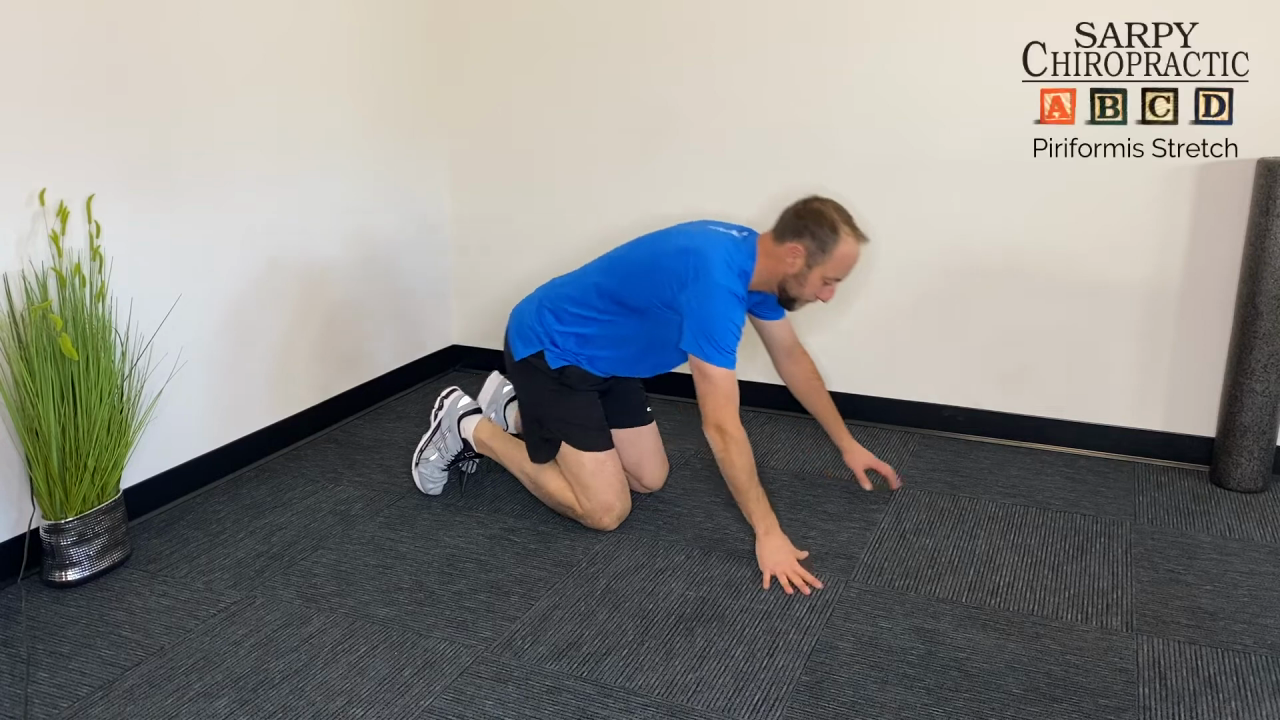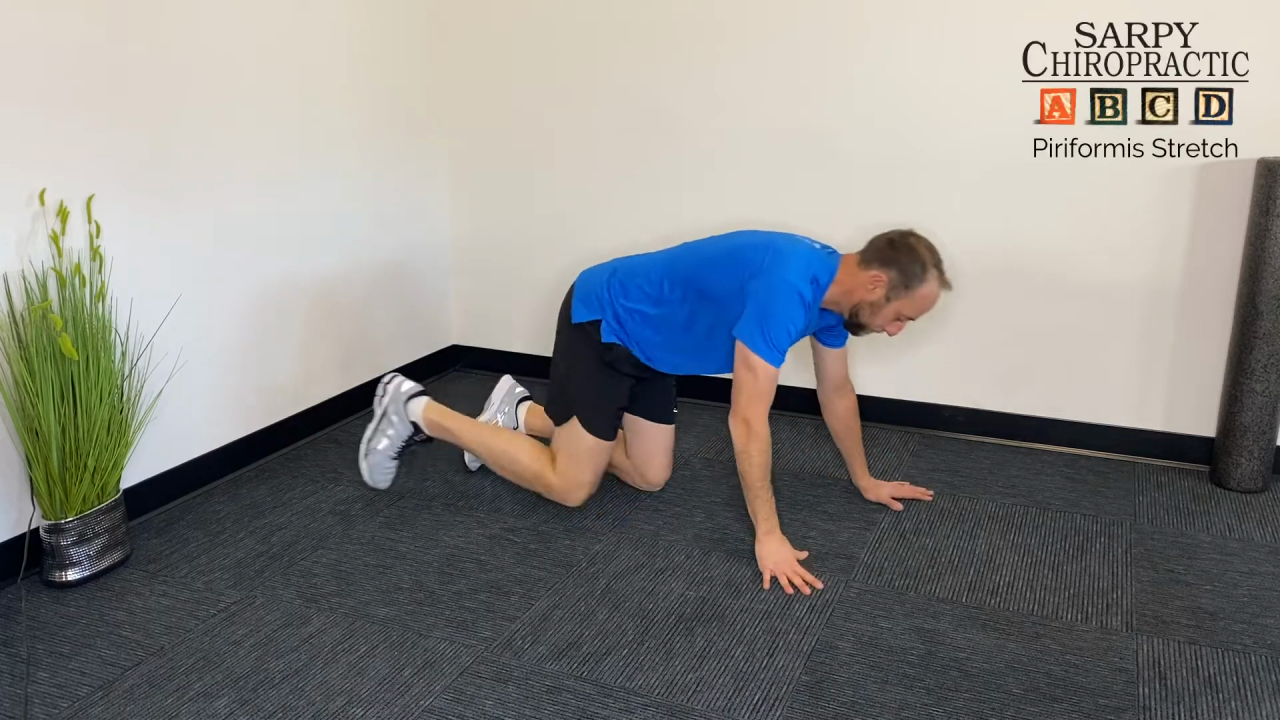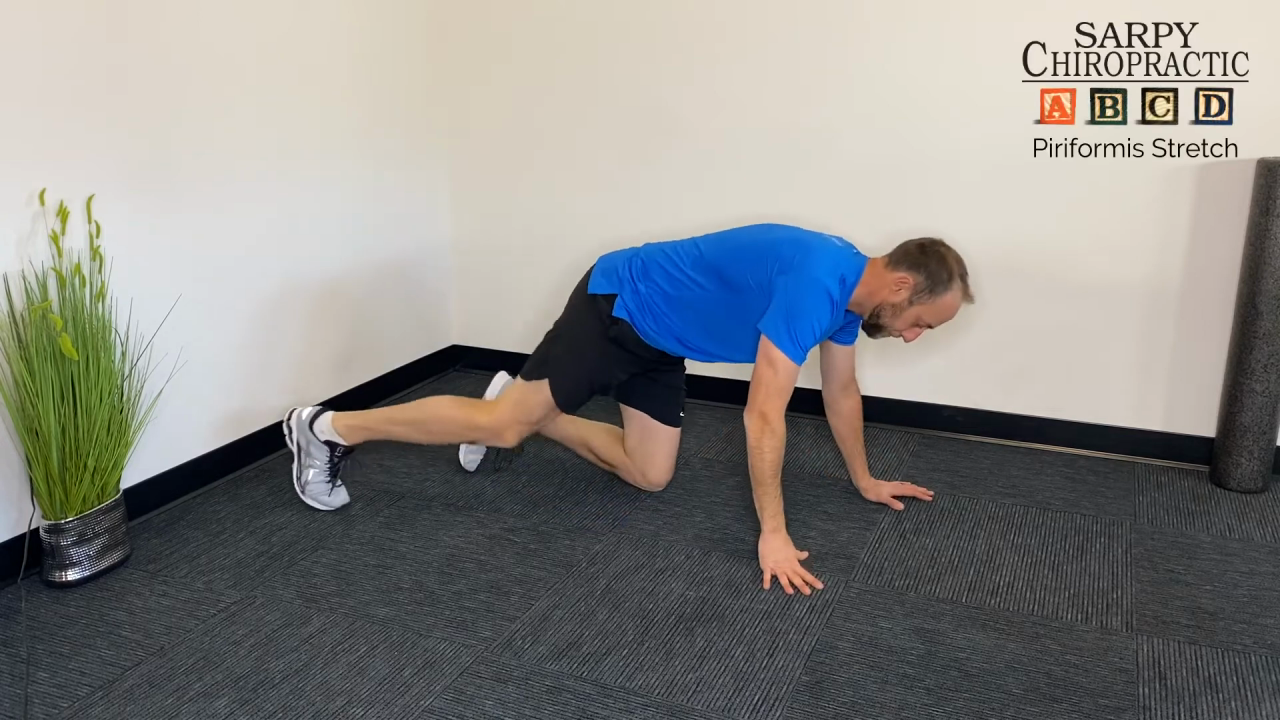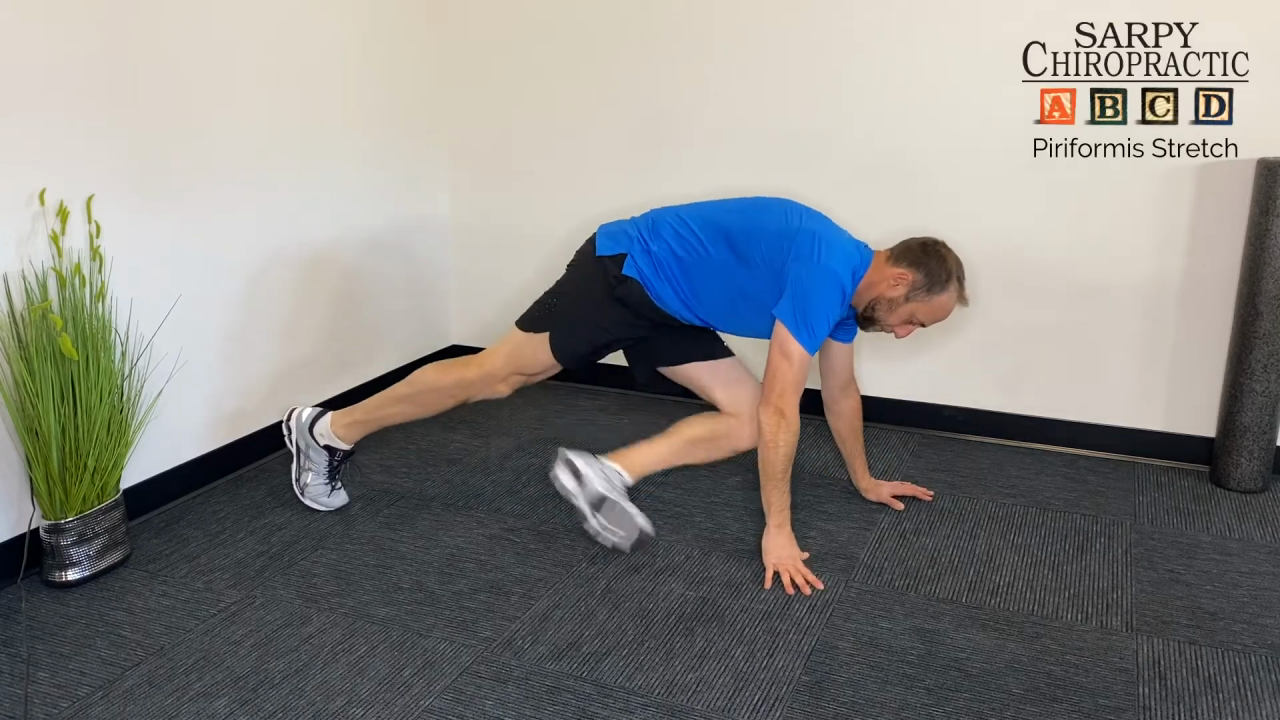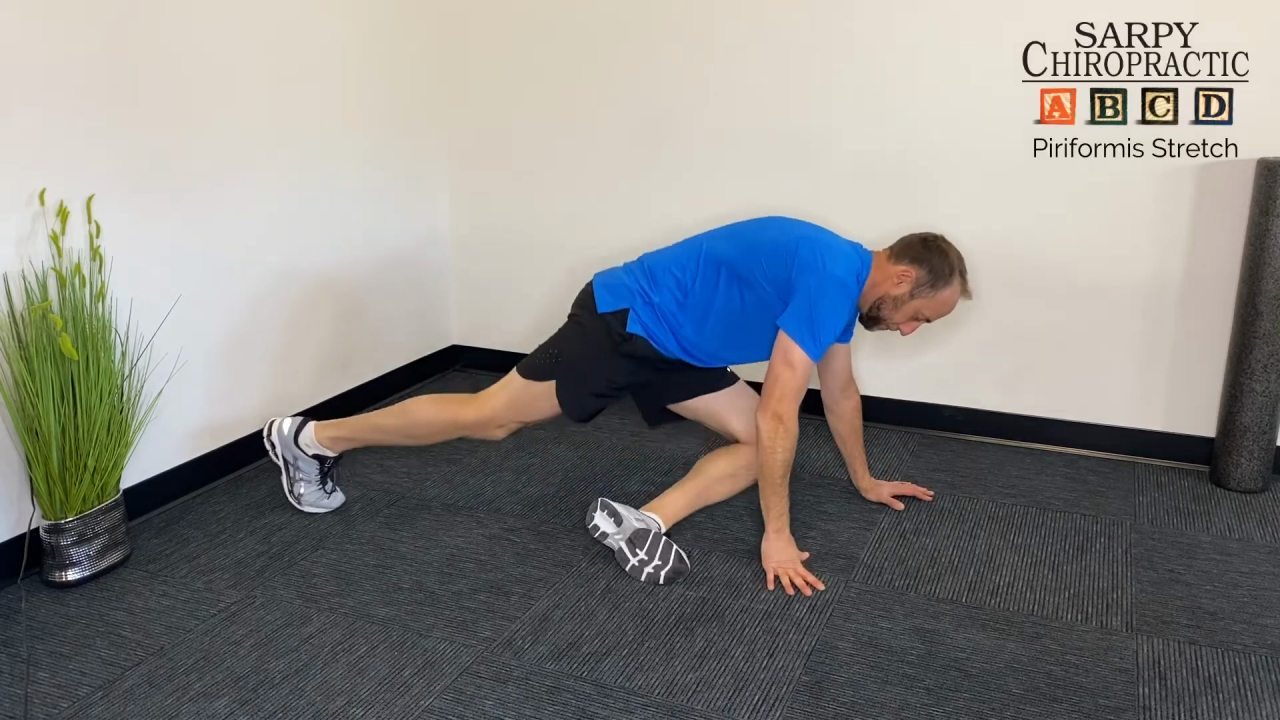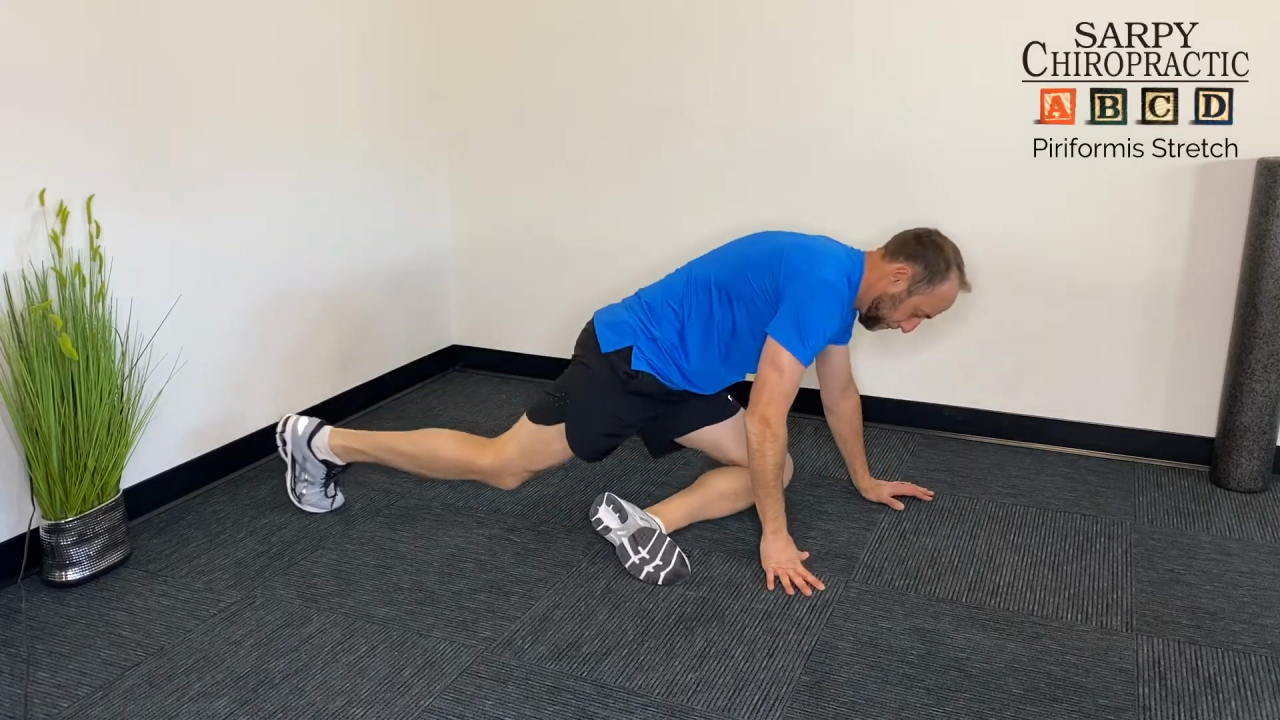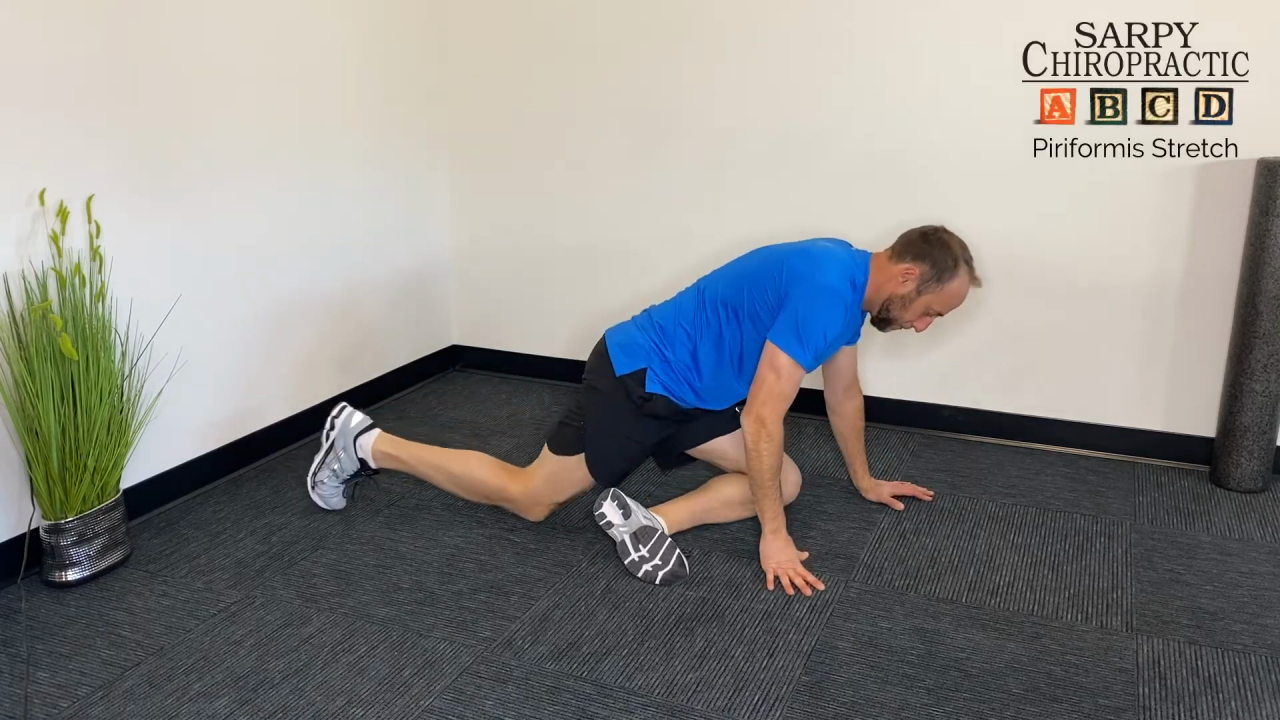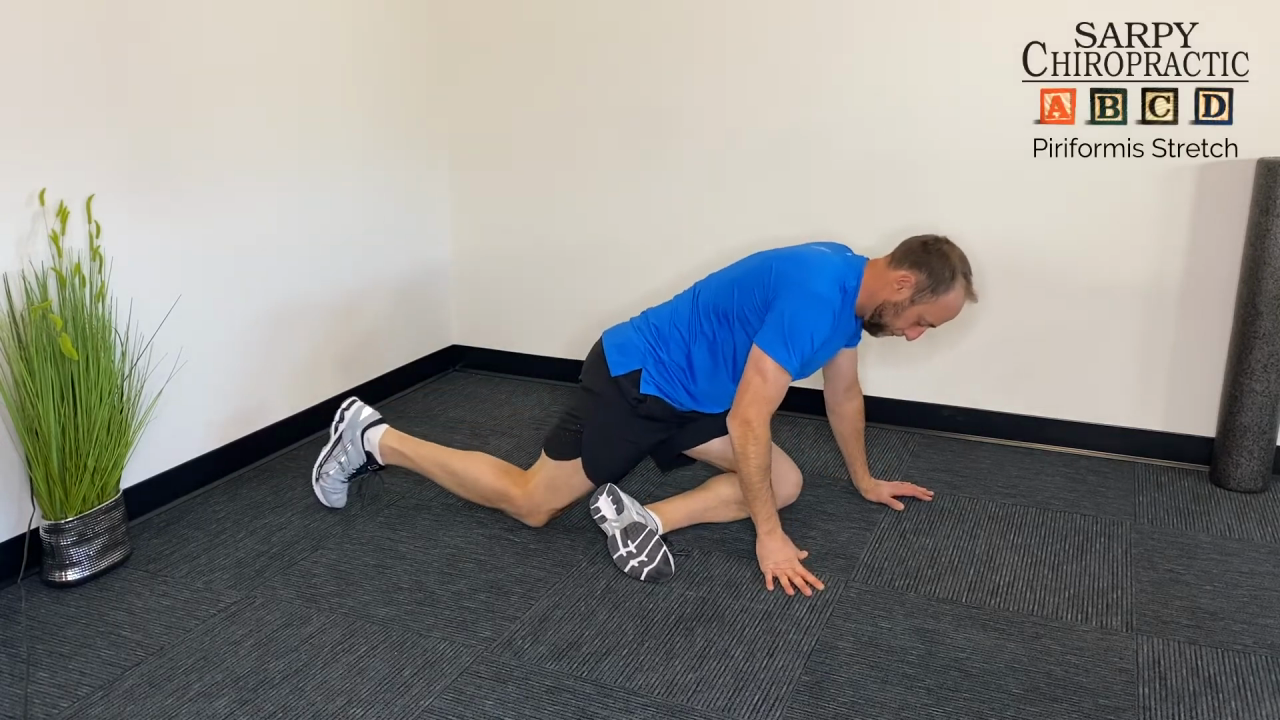
dt=0.4s
person 1, frame 1
left shoulder: (757, 264)
right shoulder: (715, 281)
left elbow: (791, 358)
right elbow: (721, 426)
left wrist: (846, 444)
right wrist: (767, 531)
left hip: (597, 351)
right hip: (548, 349)
left knee: (650, 478)
right knee: (605, 510)
left ankle: (512, 408)
right ankle: (471, 429)
person 1, frame 2
left shoulder: (833, 291)
right shoulder: (787, 285)
left elbow: (836, 392)
right elbow: (747, 422)
left wrist: (865, 480)
right wrist: (767, 536)
left hip: (647, 335)
right hip: (601, 319)
left knee: (649, 476)
right knee: (569, 486)
left ankle: (525, 412)
right ankle: (416, 411)
person 1, frame 3
left shoulder: (848, 290)
right shoulder: (817, 284)
left elbow: (842, 391)
right elbow: (764, 418)
left wrist: (864, 480)
right wrist: (773, 534)
left hip: (656, 333)
right hip: (617, 306)
left knee: (650, 473)
right knee: (502, 425)
left ankle: (529, 411)
right ankle: (326, 429)
person 1, frame 4
left shoulder: (850, 282)
right shoulder: (828, 271)
left elbow: (840, 388)
right elbow: (783, 410)
left wrist: (864, 480)
right wrist: (778, 531)
left hip: (665, 304)
right hip: (625, 270)
left knee: (745, 418)
right knee: (496, 375)
left ankle: (605, 475)
right ankle: (326, 432)
person 1, frame 5
left shoulder: (845, 281)
right shoulder: (832, 280)
left elbow: (840, 391)
right elbow: (778, 415)
left wrist: (864, 480)
right wrist: (777, 535)
left hip: (669, 343)
right hip: (626, 320)
left knee: (761, 448)
right knee: (490, 417)
left ankle: (642, 522)
right ankle: (309, 439)
person 1, frame 6
left shoulder: (843, 285)
right shoulder: (823, 284)
left elbow: (840, 392)
right elbow: (767, 418)
left wrist: (865, 481)
right wrist: (775, 535)
left hip: (673, 375)
right hip: (627, 357)
left knee: (773, 471)
right knee: (501, 465)
left ankle: (646, 523)
right ankle: (322, 442)
person 1, frame 7
left shoulder: (851, 282)
right shoulder: (827, 289)
left elbow: (843, 391)
right elbow: (762, 419)
left wrist: (865, 481)
right wrist: (773, 537)
left hip: (682, 389)
right hip: (638, 377)
left knee: (785, 482)
right knee: (530, 498)
left ankle: (647, 521)
right ankle: (366, 444)
person 1, frame 8
left shoulder: (851, 285)
right shoulder: (816, 297)
left elbow: (843, 393)
right elbow: (747, 418)
left wrist: (865, 481)
right wrist: (769, 535)
left hip: (682, 392)
right hip: (632, 380)
left knee: (784, 483)
right knee: (529, 503)
left ankle: (641, 518)
right ankle: (374, 438)
